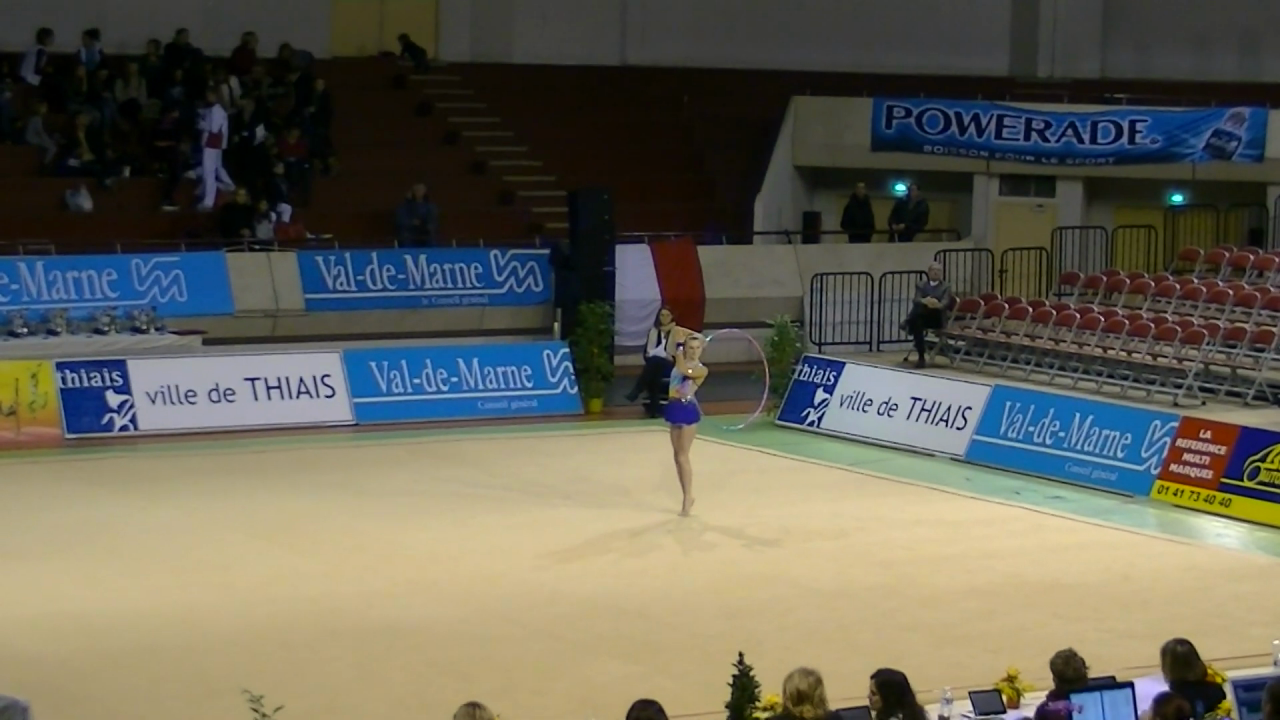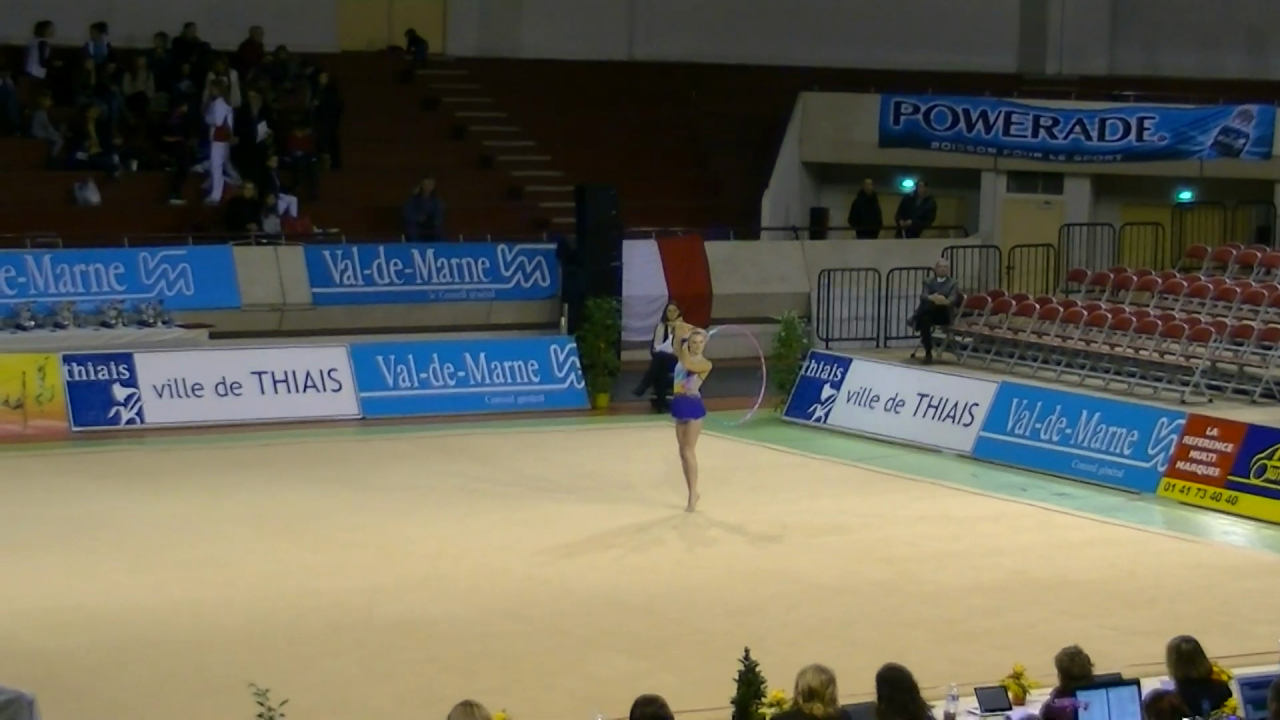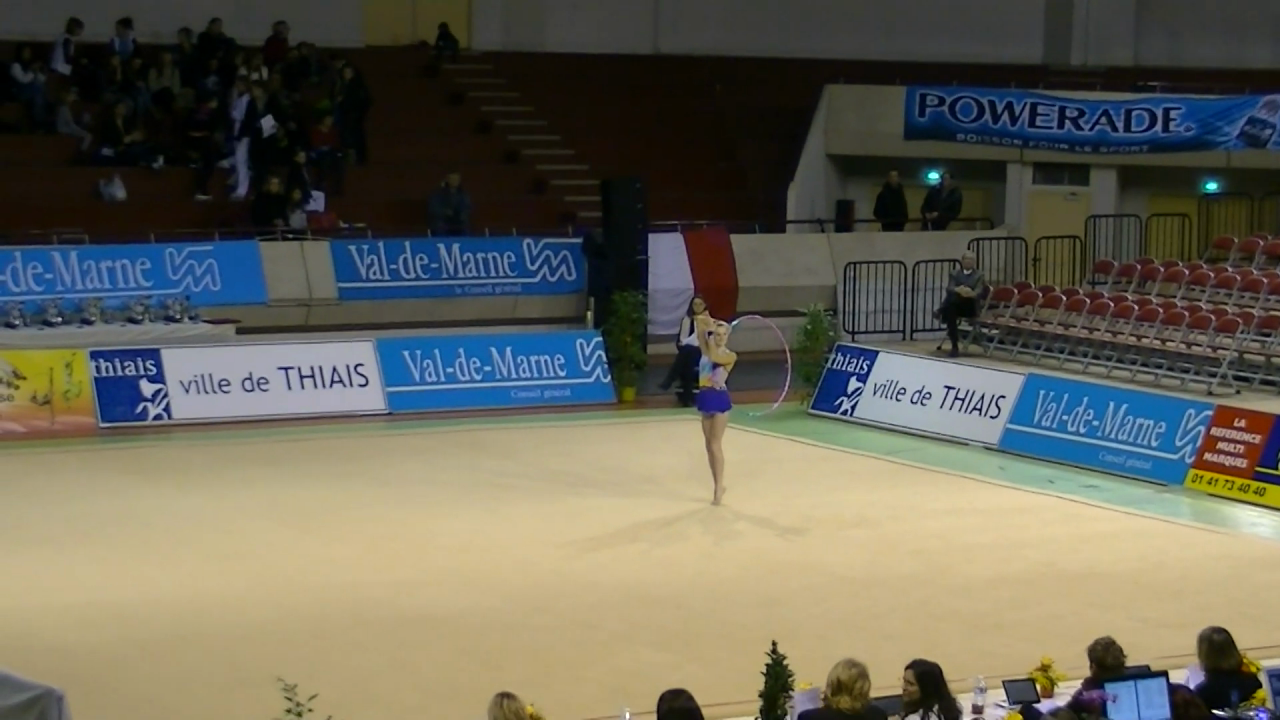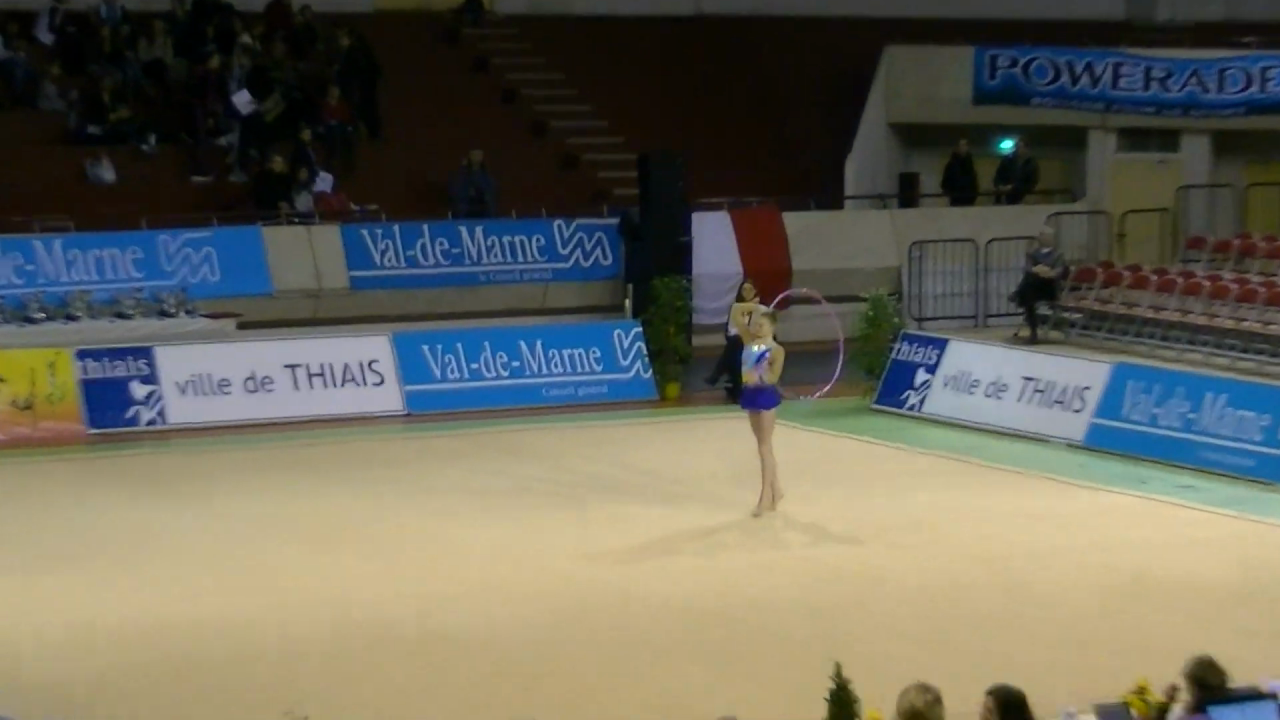
dt=0.7s
person 1, frame 1
left shoulder: (701, 370)
right shoulder: (681, 361)
left elbow: (683, 369)
left wrist: (680, 344)
left hip: (687, 411)
right hip: (674, 409)
left knee: (682, 456)
right knee: (678, 457)
left ankle: (687, 497)
right ankle: (687, 496)
person 1, frame 2
left shoulder: (705, 364)
right shoulder: (682, 355)
left elbow: (688, 365)
right elbow: (678, 331)
left wrist: (685, 346)
left hip: (693, 406)
right hip: (679, 404)
left knee: (688, 452)
right knee: (683, 452)
left ankle: (693, 493)
right ankle: (692, 491)
person 1, frame 3
left shoulder: (730, 356)
right shoulder: (706, 349)
left elbow: (714, 357)
right elbow: (699, 320)
left wrist: (711, 337)
left hip: (719, 398)
right hip: (705, 397)
left knee: (715, 445)
right knee: (709, 445)
left ankle: (719, 486)
right ankle: (718, 485)
person 1, frame 4
left shoulder: (776, 350)
right shoulder: (749, 340)
left elbow: (775, 378)
right elbow: (736, 311)
left wrist: (759, 379)
right wrist: (754, 308)
left hip: (765, 396)
right hip: (750, 395)
left knee: (764, 447)
right knee: (764, 447)
left ankle: (765, 496)
right ankle: (775, 491)
